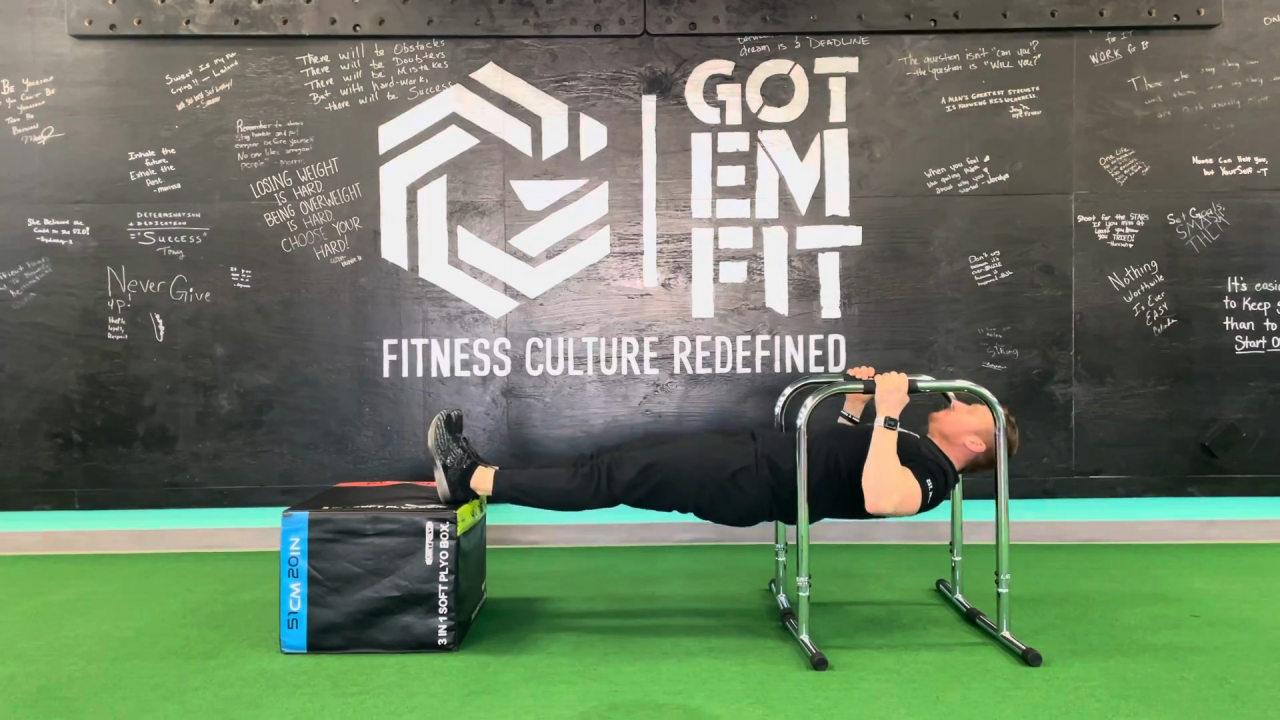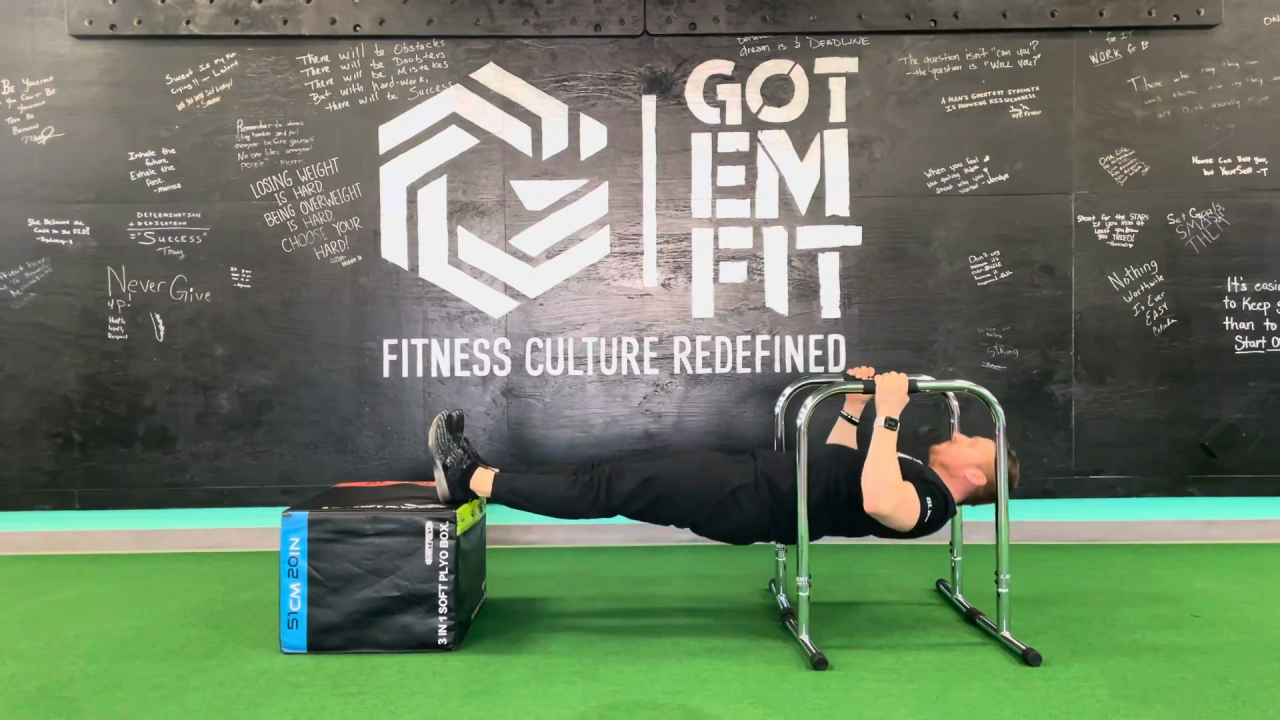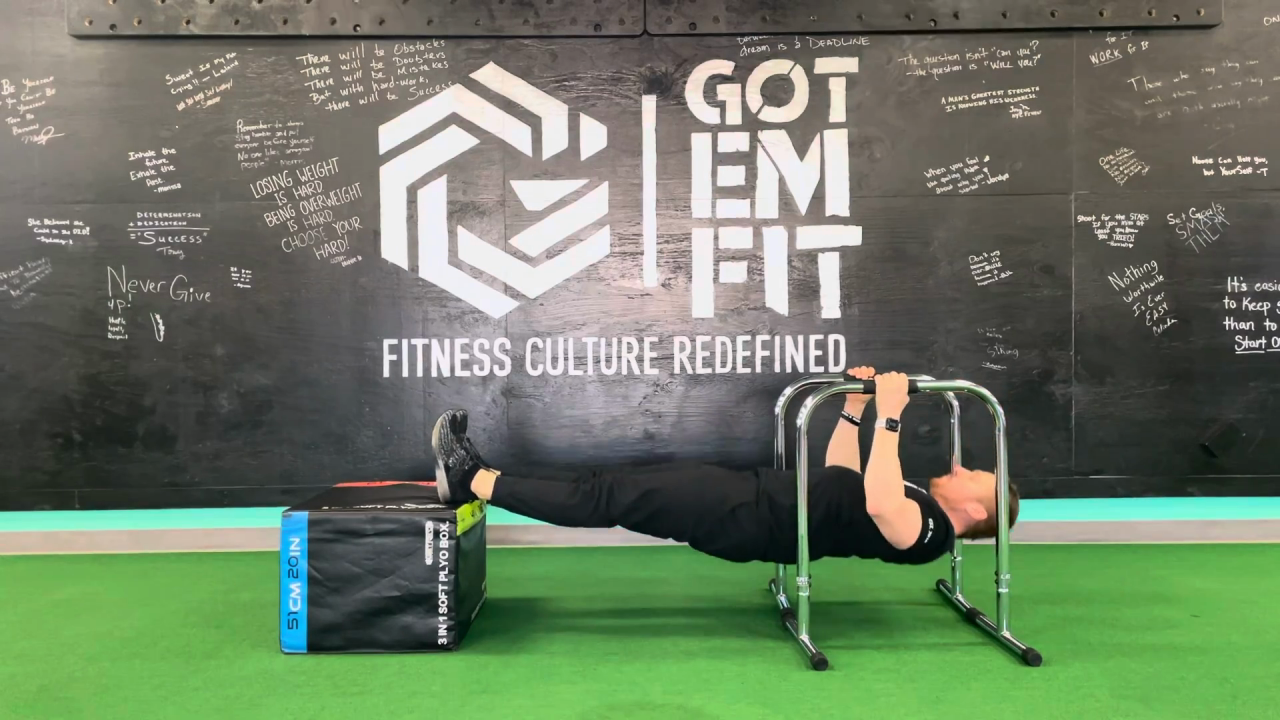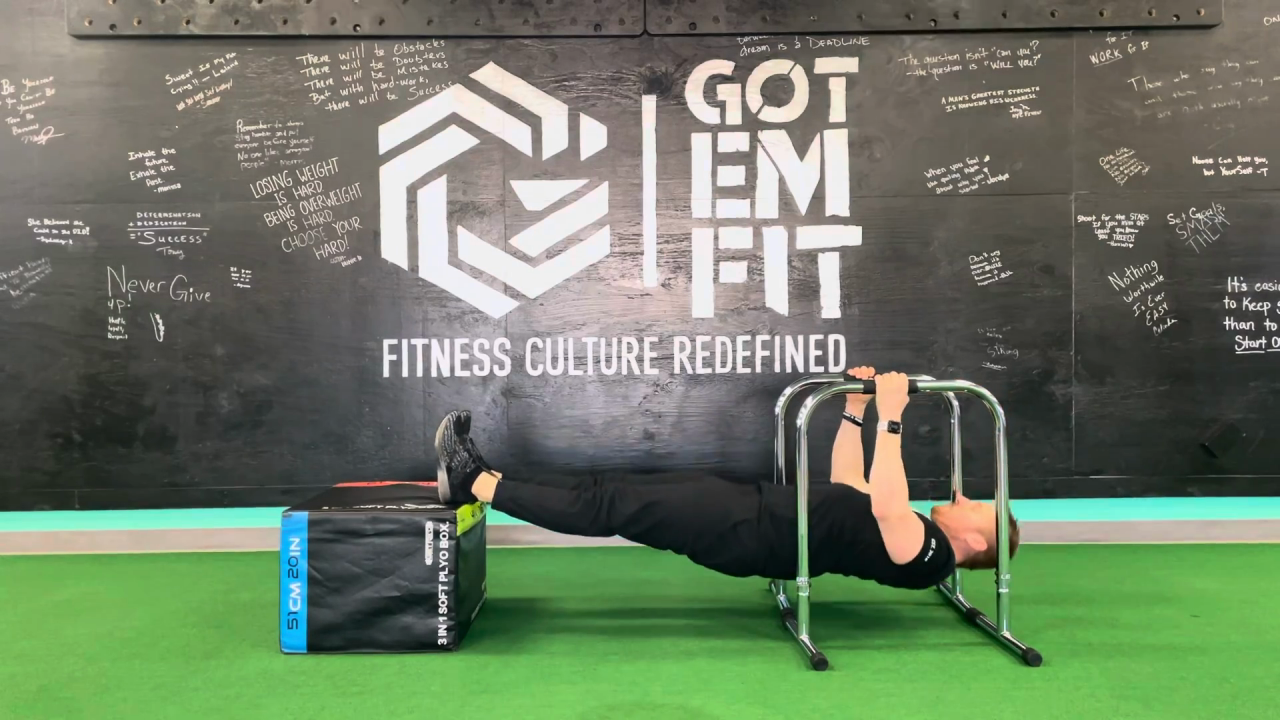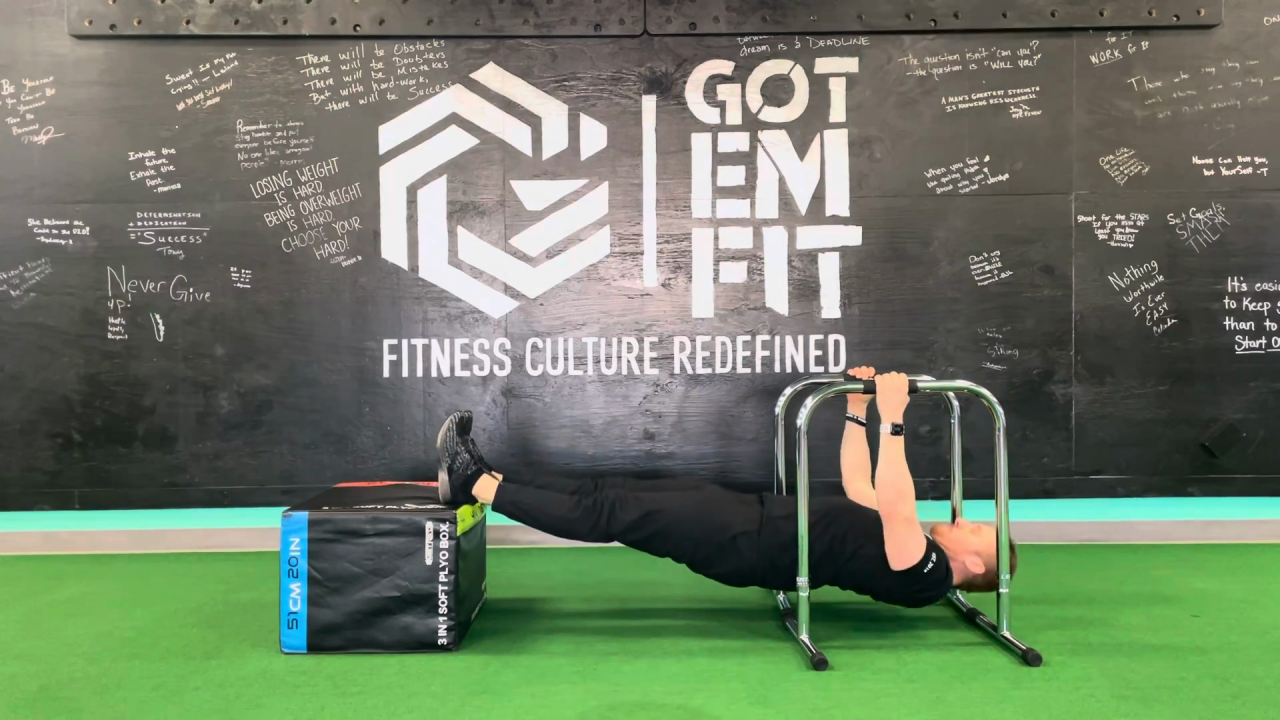
dt=0.2s
person 1, frame 1
left shoulder: (929, 474)
right shoulder: (920, 454)
left elbow: (877, 497)
left wrist: (887, 413)
right wrist: (857, 404)
left hip: (747, 481)
right hip: (750, 456)
left knee: (607, 480)
right knee: (612, 467)
left ankle: (473, 479)
right ankle: (478, 473)
person 1, frame 2
left shoulder: (925, 503)
right shoulder: (918, 478)
left elbow: (874, 499)
left wrist: (887, 414)
right wrist: (856, 406)
left hip: (745, 500)
right hip: (750, 474)
left knee: (606, 490)
right knee: (610, 478)
left ankle: (472, 479)
right ankle: (477, 473)
person 1, frame 3
left shoulder: (925, 530)
right shoulder: (920, 506)
left elbow: (877, 502)
right elbow: (838, 477)
left wrist: (889, 417)
right wrist: (855, 407)
left hip: (746, 518)
right hip: (751, 490)
left knee: (605, 501)
right knee: (610, 484)
left ankle: (473, 480)
right ankle: (477, 475)
person 1, frame 4
left shoulder: (924, 555)
right shoulder: (920, 537)
left elbow: (884, 506)
right elbow: (845, 484)
left wrist: (891, 419)
right wrist: (856, 409)
left hip: (747, 532)
right hip: (753, 502)
left knee: (607, 510)
right knee: (610, 493)
left ankle: (475, 483)
right ankle: (480, 477)
person 1, frame 5
left shoulder: (921, 573)
right shoulder: (917, 550)
left elbow: (893, 507)
right elbow: (858, 488)
left wrist: (893, 419)
right wrist: (857, 411)
left hip: (747, 542)
right hip: (753, 512)
left knee: (606, 515)
right knee: (611, 497)
left ankle: (475, 483)
right ankle: (481, 477)
